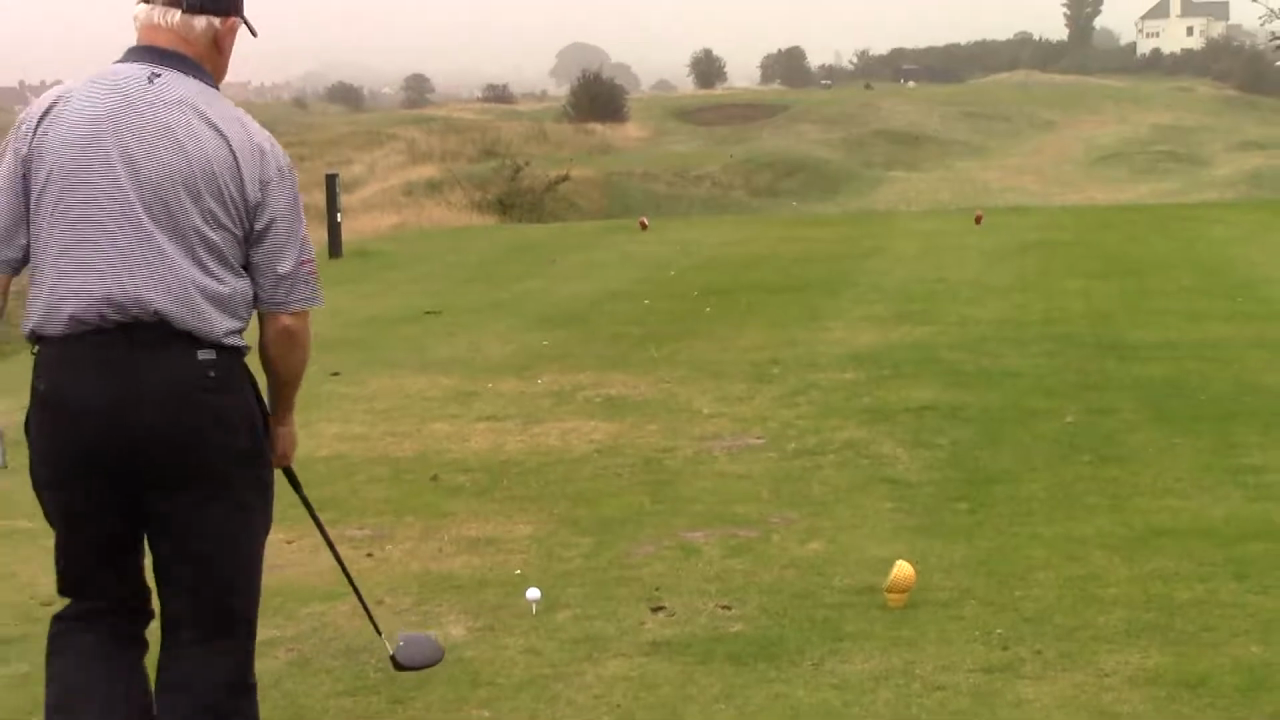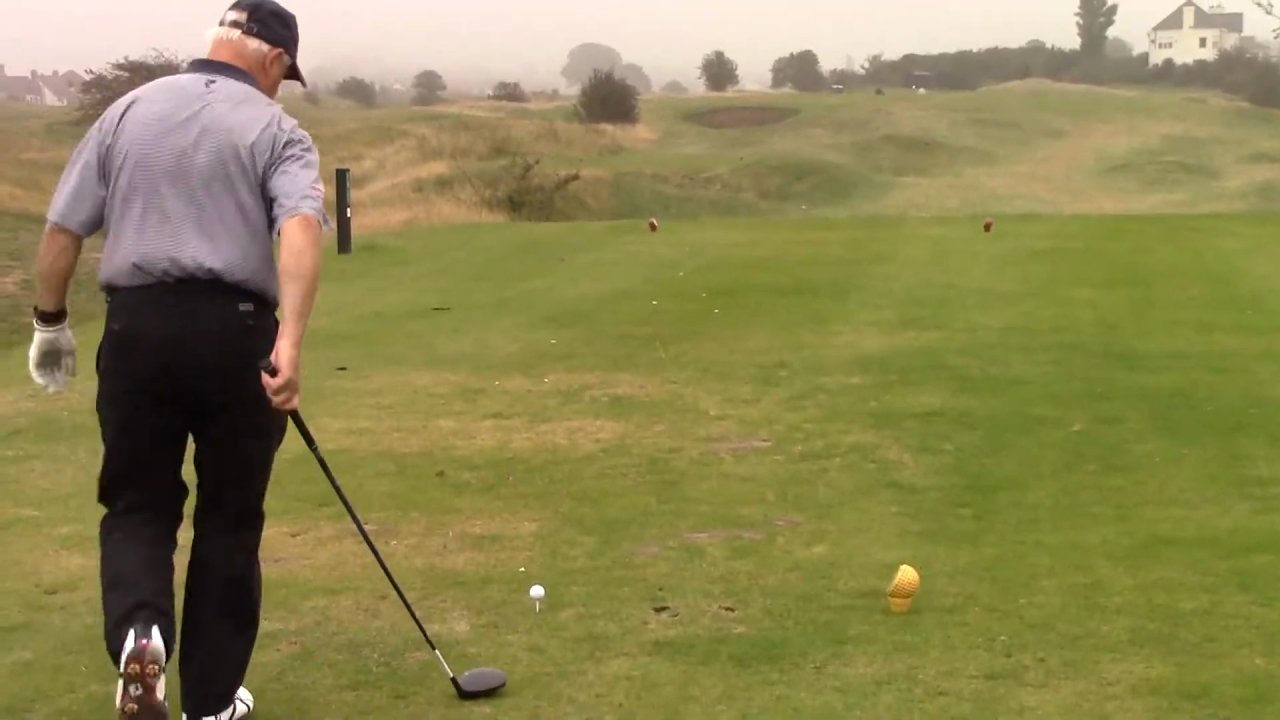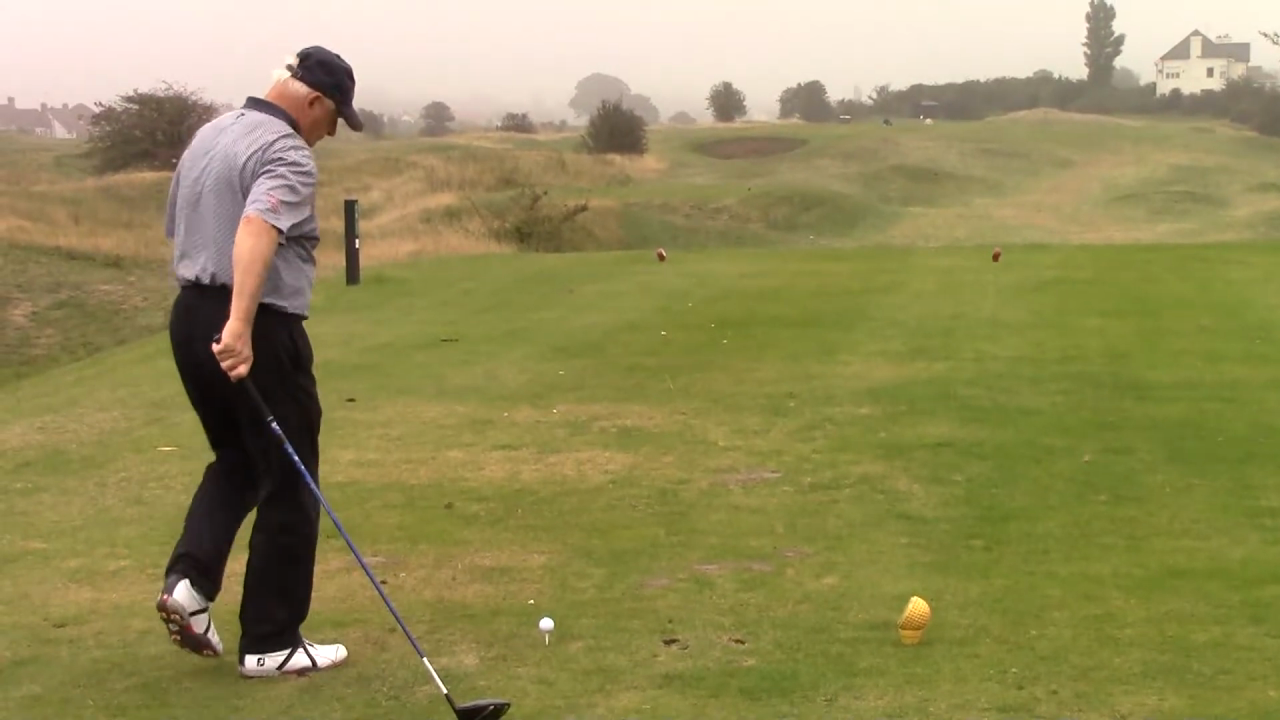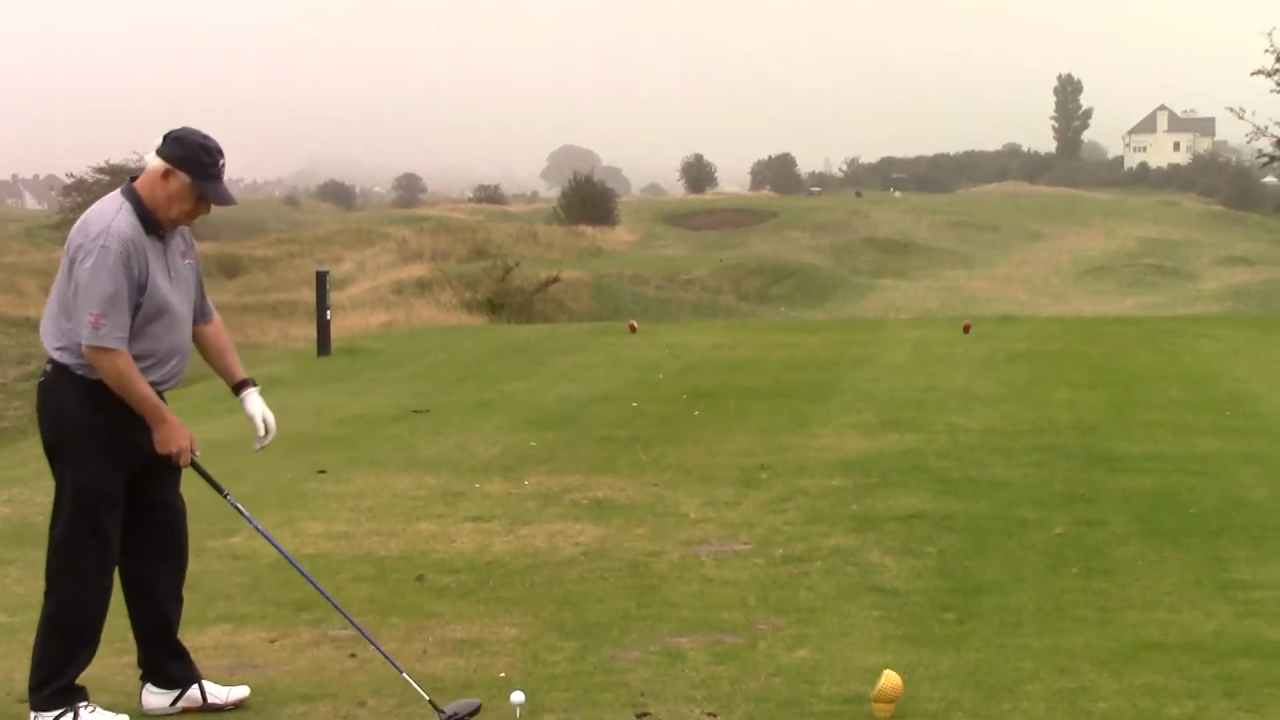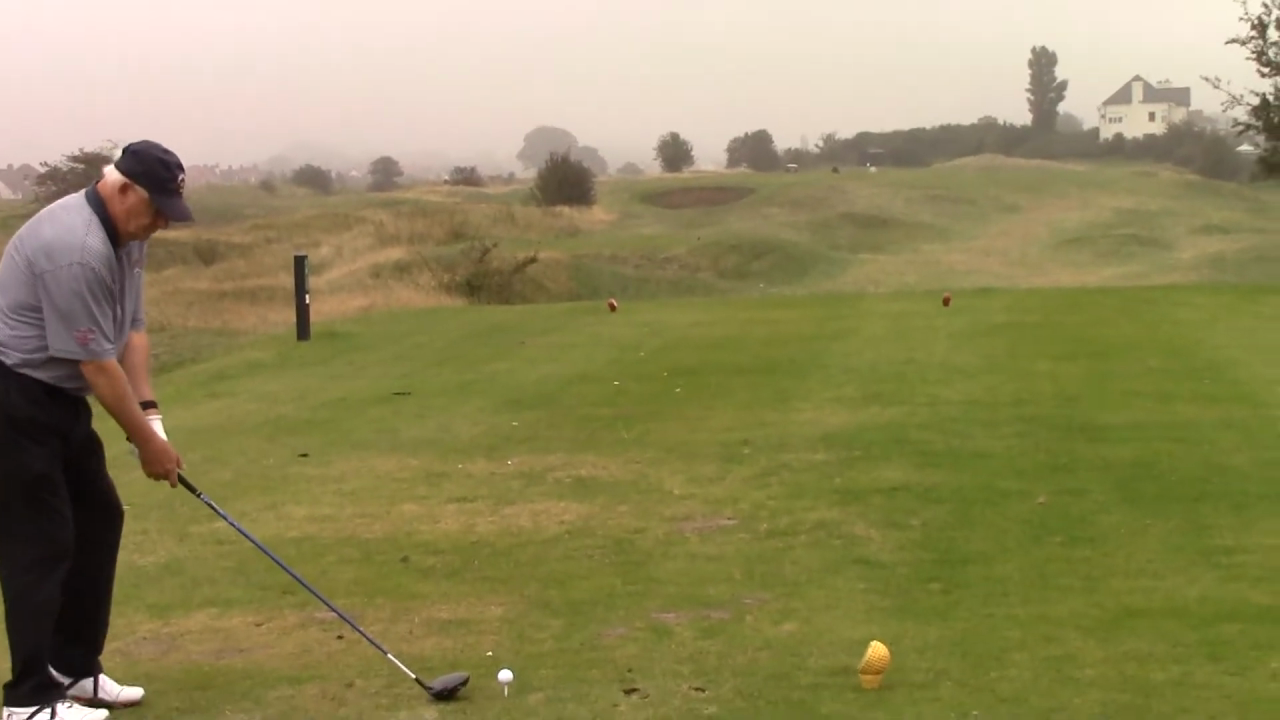
dt=1s
person 1, frame 1
right shoulder: (251, 146)
right elbow: (285, 319)
right wrist: (280, 418)
left hip: (71, 391)
right hip: (199, 394)
left knee: (98, 611)
right knee: (208, 626)
person 1, frame 2
left shoulder: (127, 110)
right shoulder: (277, 130)
left elbow: (64, 226)
right elbow: (301, 228)
left wrist: (51, 322)
right wrist: (290, 342)
left hip: (137, 330)
right hip: (234, 334)
left knee: (139, 506)
right knee: (229, 523)
left ankle: (139, 634)
person 1, frame 3
left shoulder: (208, 135)
right shoulder: (286, 154)
left elbow: (178, 229)
right elbow: (256, 231)
right wrist: (240, 326)
left hip: (190, 317)
right hip: (257, 333)
left knee: (237, 464)
right knee: (288, 486)
left ankle: (188, 579)
right ankle: (269, 642)
person 1, frame 4
left shoulder: (175, 233)
right shoulder: (111, 237)
left elbow: (201, 318)
right elbow: (101, 348)
left wrist: (246, 389)
right wrist: (163, 420)
left hip: (139, 407)
right hip: (88, 407)
left knee: (160, 544)
right knee: (87, 554)
person 1, frame 5
left shoulder: (125, 235)
right shoulder: (76, 250)
left elbow: (131, 331)
right elbow: (98, 364)
left wrist: (151, 417)
right wrist: (146, 442)
left hip: (56, 397)
left knee: (98, 522)
left ankle: (73, 666)
